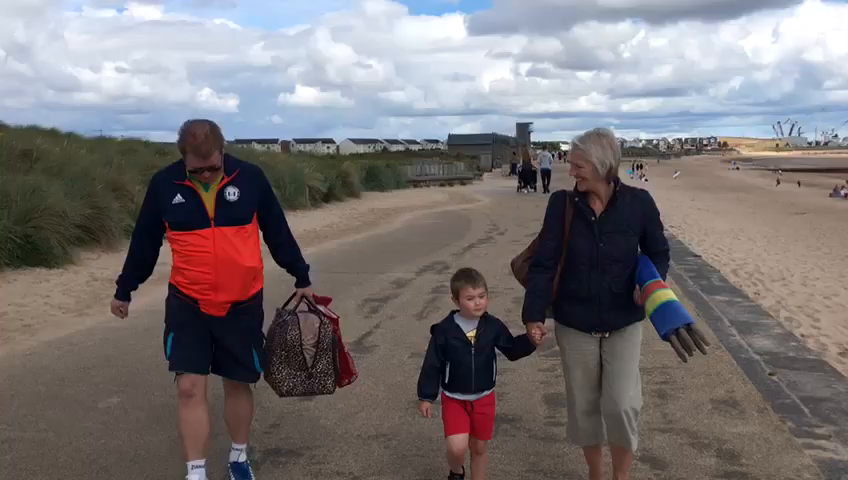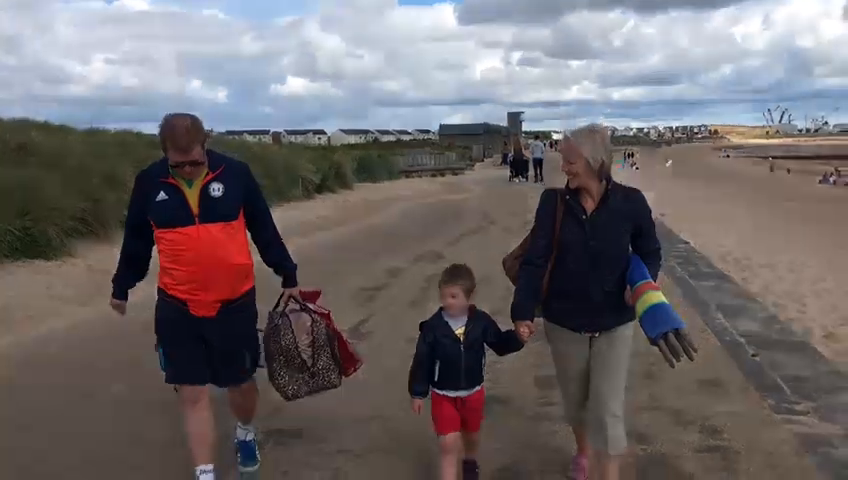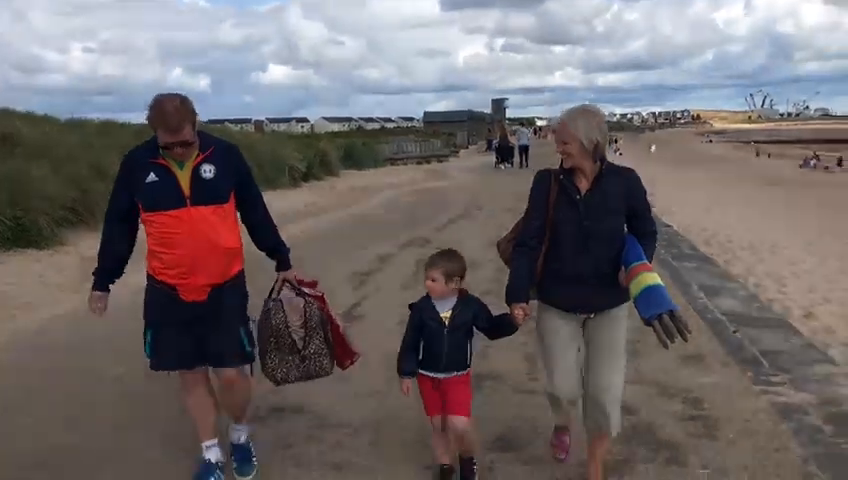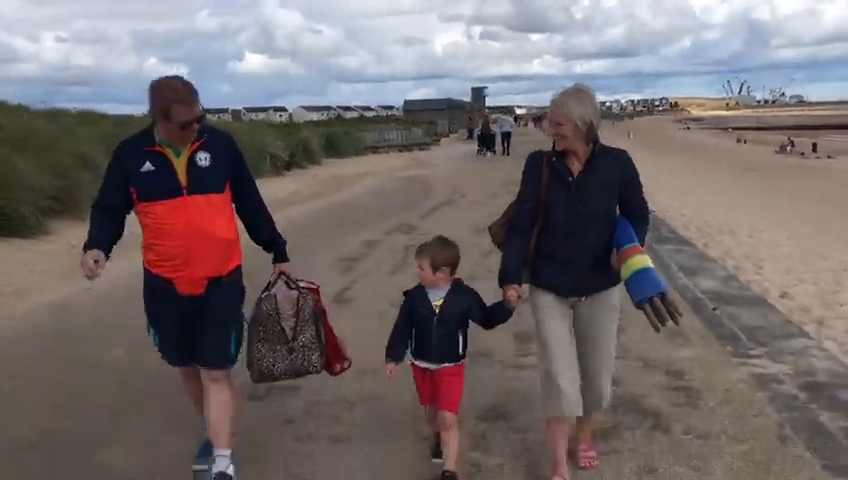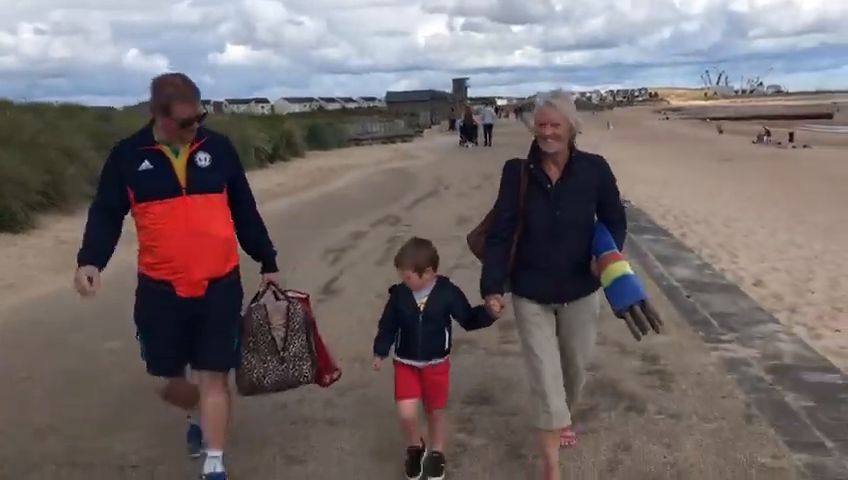
dt=0.2s
person 1, frame 1
left shoulder: (250, 178)
right shoulder: (164, 184)
left elbow: (277, 231)
right elbow: (145, 240)
left wrist: (301, 277)
right wrist: (125, 289)
left hip: (243, 303)
right hip: (187, 303)
left knee: (238, 384)
right knee: (190, 387)
person 1, frame 2
left shoulder: (235, 174)
right shoulder: (149, 183)
left elbow: (264, 229)
right elbow: (136, 241)
left wrist: (288, 276)
right wrist: (121, 288)
left hip: (234, 303)
right hip: (177, 308)
left knee: (240, 385)
right knee: (192, 393)
left ankle: (244, 432)
person 1, frame 3
left shoulder: (225, 156)
right shoulder: (137, 165)
left elbow: (255, 213)
right elbow: (119, 225)
left wrist: (281, 260)
right wrist: (104, 279)
left hip: (224, 288)
right hip: (168, 292)
left knee: (232, 374)
right knee: (190, 375)
left ankle: (240, 435)
person 1, frame 4
left shoulder: (221, 146)
right shoulder: (131, 155)
left elbow: (250, 204)
right elbow: (109, 209)
left wrist: (277, 252)
right wrist: (96, 246)
left hip: (221, 282)
right hip: (165, 286)
left knee: (216, 374)
right knee: (188, 368)
right ankle: (213, 434)
person 1, frame 5
left shoulder: (218, 148)
right shoulder: (128, 155)
left elbow: (244, 210)
right elbow: (106, 215)
left wrist: (267, 263)
right wrist: (90, 260)
left hip: (219, 285)
right hip: (159, 288)
left knee: (213, 374)
right knee: (169, 379)
right ankle: (199, 414)
person 2, frame 1
left shoulder: (639, 203)
right shoulder: (562, 205)
left elbow: (658, 253)
right elbow: (543, 263)
right wrist: (533, 314)
left hip: (624, 324)
right hip: (574, 324)
left knee: (623, 406)
right knee: (583, 406)
person 2, frame 2
left shoulder: (631, 202)
right shoulder: (553, 202)
left elbow: (649, 253)
right elbow: (535, 261)
right wrist: (523, 313)
left hip: (615, 323)
right hip: (564, 322)
left knee: (608, 408)
right knee: (574, 395)
right ankle: (582, 445)
person 2, frame 3
left shoulder: (625, 182)
right shoulder: (547, 183)
left elbow: (645, 234)
right elbow: (527, 242)
right wrist: (518, 295)
left hip: (609, 305)
right hip: (557, 305)
left knee: (605, 391)
right knee: (562, 386)
right ankle: (562, 426)
person 2, frame 4
left shoulder: (617, 163)
right shoulder: (539, 165)
left elbow: (638, 216)
right elbow: (520, 224)
right wrist: (510, 277)
left hip: (600, 287)
right hip: (549, 287)
left knee: (595, 369)
right knee: (558, 373)
left ankle: (584, 435)
person 2, frame 5
left shoulder: (595, 170)
right shoulder: (517, 173)
left elbow: (615, 222)
right elbow: (500, 232)
right wrist: (492, 286)
left hip: (580, 291)
right hip: (531, 294)
left knee: (573, 365)
right knee: (545, 379)
left ankle: (566, 417)
person 3, frame 1
left shoulder: (493, 326)
left elbow: (512, 350)
right elbow: (432, 365)
right wrist: (426, 397)
left hip: (484, 398)
right hip: (454, 399)
left knee: (479, 447)
right knee: (457, 447)
person 3, frame 2
left shoulder: (481, 321)
right shoulder: (433, 327)
left elbow: (500, 344)
right elbow: (421, 361)
left wrist: (518, 336)
right wrist: (417, 393)
left hip: (473, 393)
right hip: (442, 394)
left knee: (472, 437)
right knee: (449, 445)
left ankle: (470, 461)
person 3, frame 3
left shoulder: (470, 306)
right shoulder: (421, 309)
left elbow: (492, 329)
right elbow: (410, 342)
left wrist: (512, 320)
right wrist: (406, 373)
left hip: (458, 376)
right hip: (428, 376)
left knee: (460, 425)
right knee: (439, 425)
left ankle: (467, 457)
person 3, frame 4
left shoulder: (464, 296)
right shoulder: (415, 297)
left elbow: (486, 318)
right elbow: (402, 328)
left wrist: (506, 305)
right wrist: (393, 357)
left hip: (451, 367)
right hip: (421, 366)
left knee: (448, 418)
right knee: (431, 411)
right ankle: (440, 436)
person 3, frame 5
left shoulder: (447, 293)
right shoulder: (399, 295)
left elbow: (469, 319)
right elbow: (388, 325)
left wrist: (490, 311)
right wrist: (380, 352)
left hip: (437, 364)
right hip: (405, 364)
left knee: (436, 412)
right knee: (407, 414)
left ankle: (437, 454)
right ankle: (415, 447)
